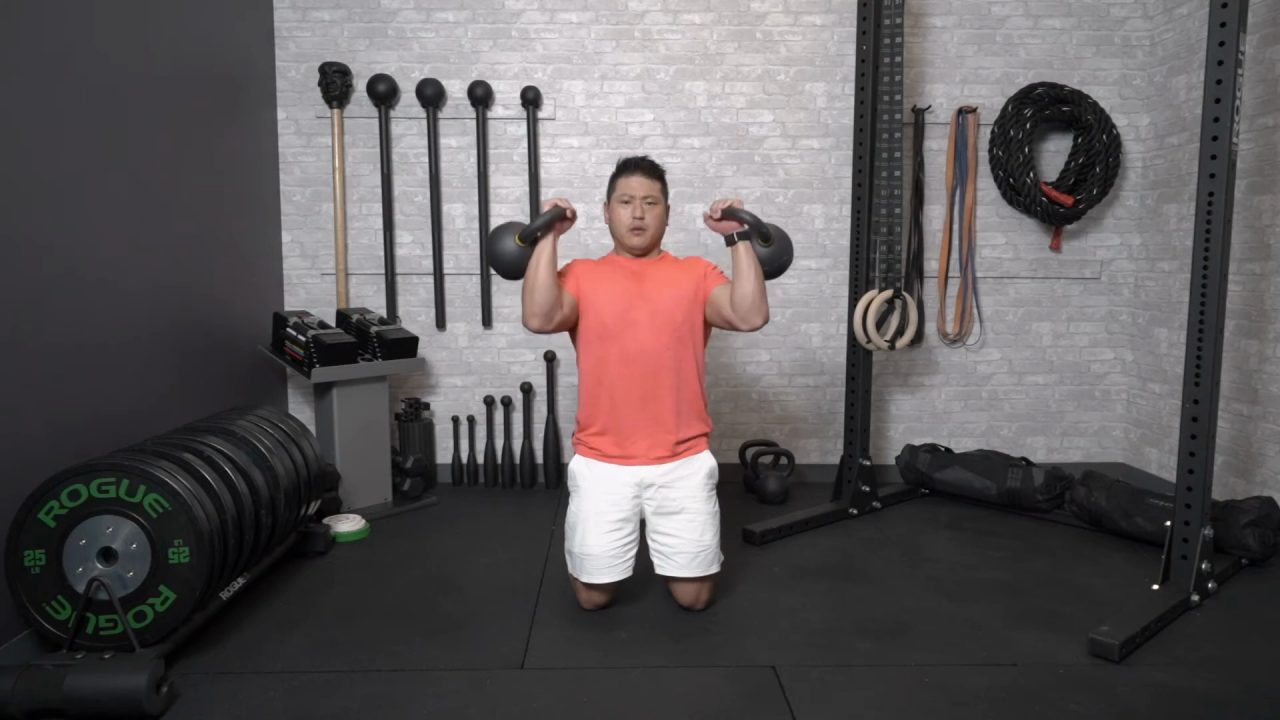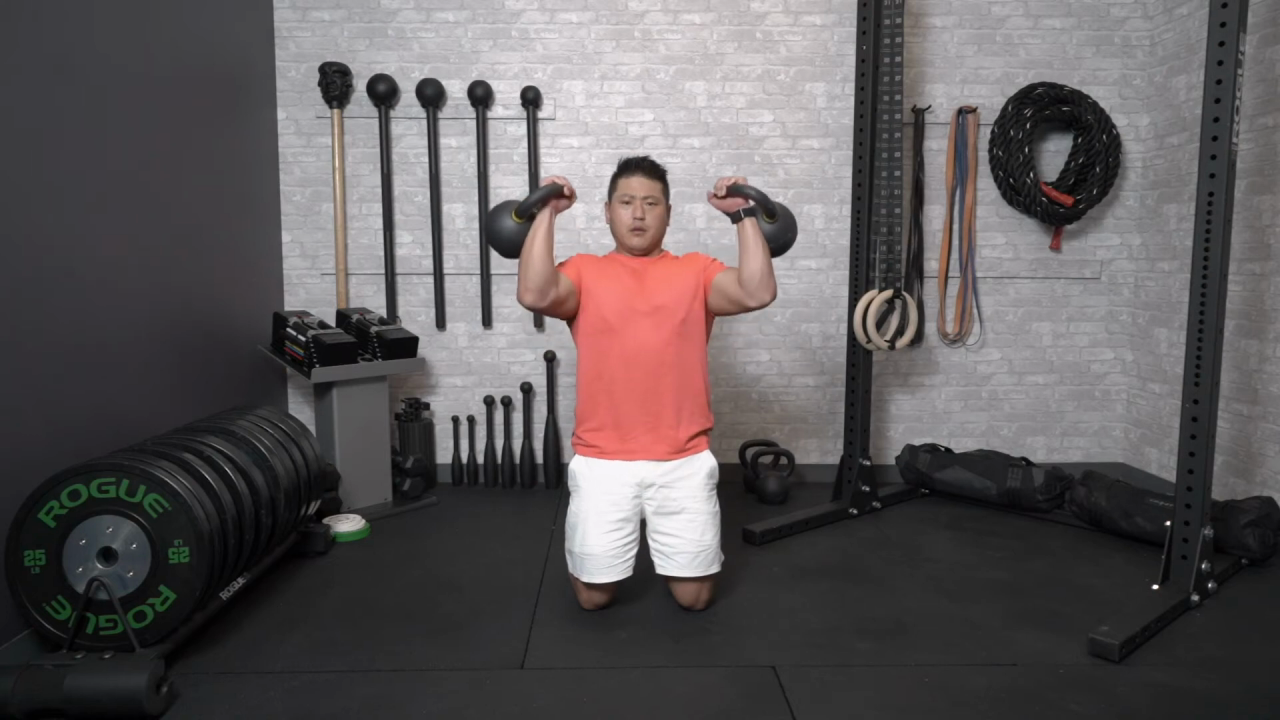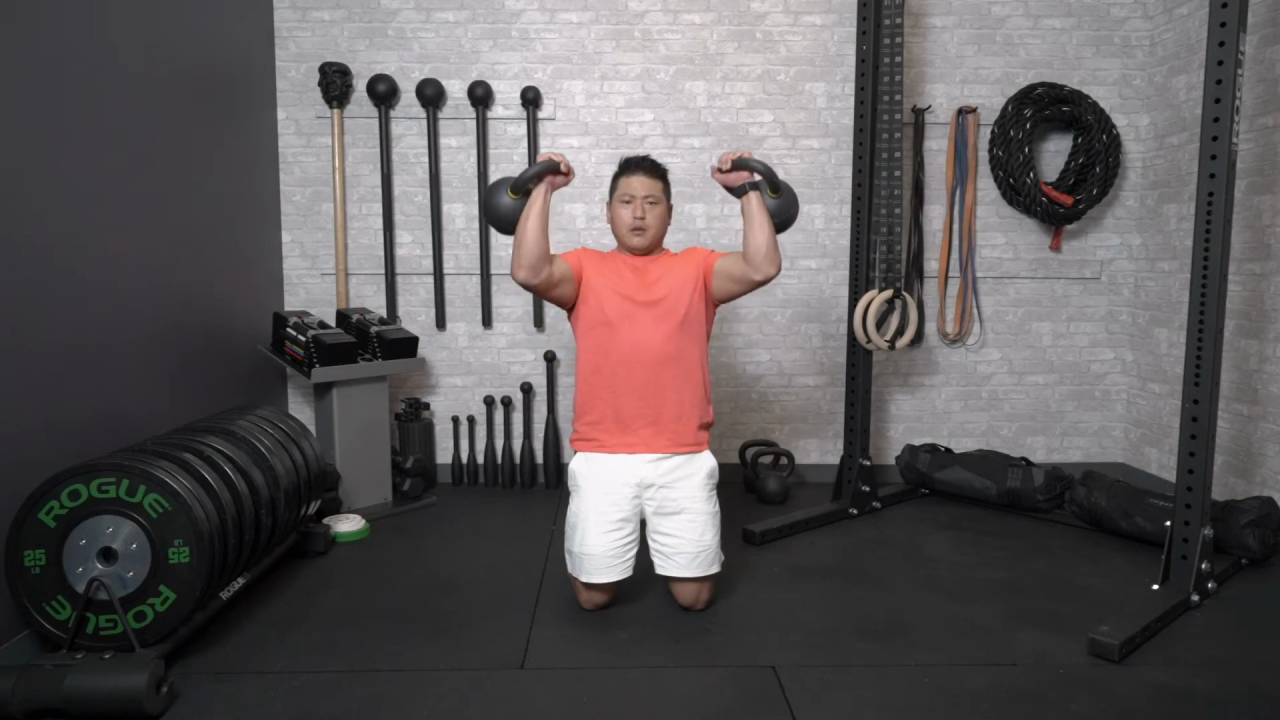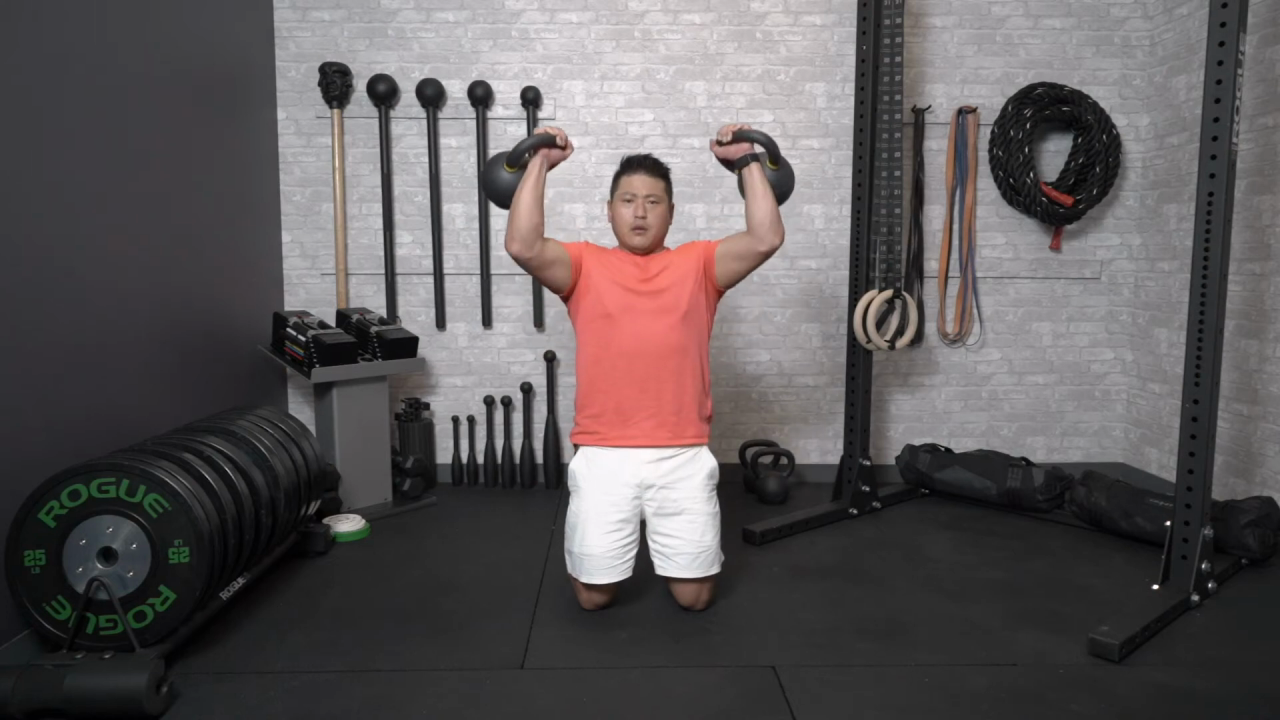
dt=0.3s
person 1, frame 1
left shoulder: (696, 273)
right shoulder: (582, 275)
left elbow: (751, 317)
right elbow: (538, 318)
left wrist: (738, 236)
right wrist: (548, 236)
left hip: (682, 461)
right hip: (601, 462)
left knee: (694, 593)
right knee: (594, 592)
left ankle: (664, 543)
right ankle: (617, 542)
person 1, frame 2
left shoulder: (696, 271)
right shoulder: (584, 271)
left elbow: (758, 292)
right elbow: (534, 294)
left wrist: (743, 213)
right wrist: (546, 213)
left hip: (682, 461)
right hip: (602, 460)
left knee: (694, 594)
right knee: (594, 593)
left ankle: (665, 546)
right ankle: (611, 548)
person 1, frame 3
left shoulder: (696, 267)
right shoulder: (585, 268)
left elbow: (762, 268)
right elbow: (528, 272)
left wrist: (747, 189)
right wrist: (542, 189)
left hip: (682, 459)
right hip: (603, 458)
left knee: (694, 593)
right knee: (594, 593)
left ankle: (666, 545)
right ankle: (613, 546)
person 1, frame 4
left shoulder: (697, 264)
right shoulder: (585, 266)
left elbow: (766, 239)
right elbow: (522, 245)
left wrist: (747, 161)
right wrist: (540, 162)
left hip: (682, 455)
right hip: (604, 455)
left knee: (694, 594)
right knee: (594, 593)
left ankle: (668, 549)
right ankle: (598, 550)
